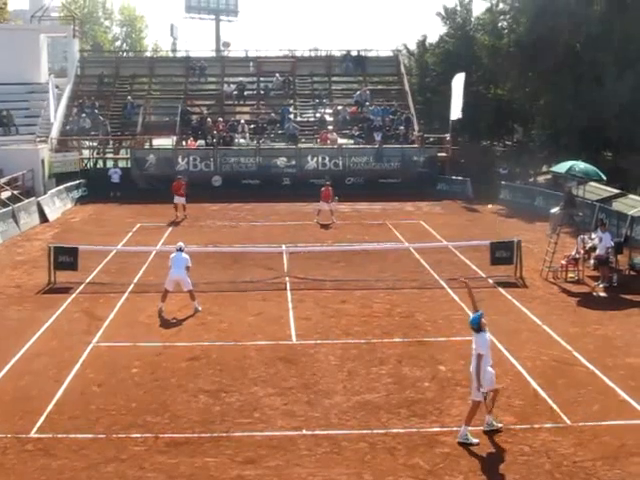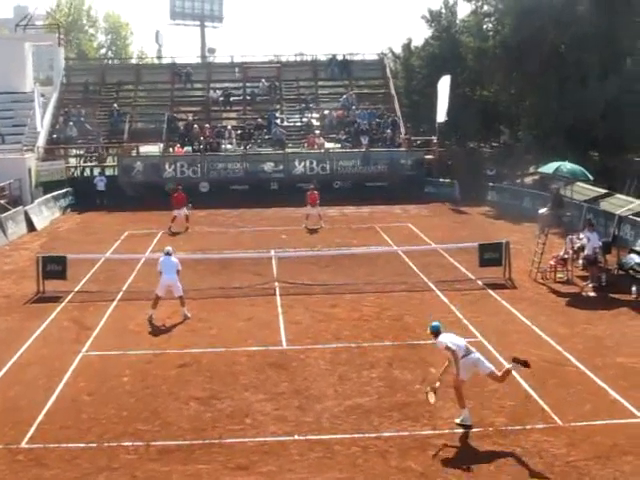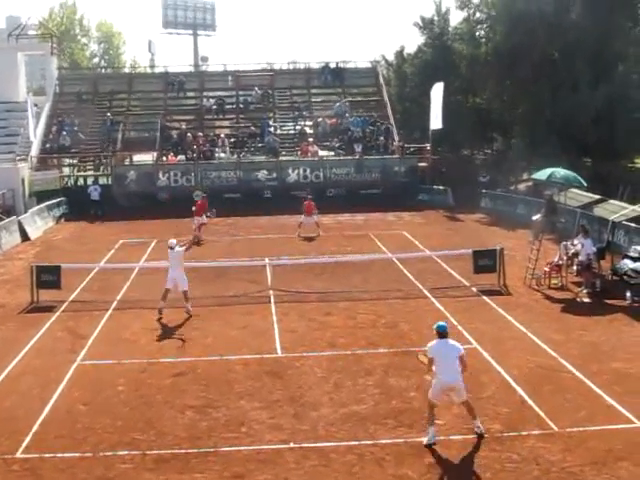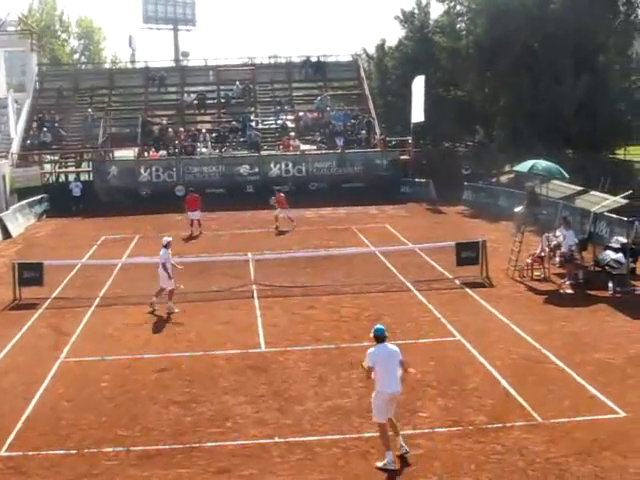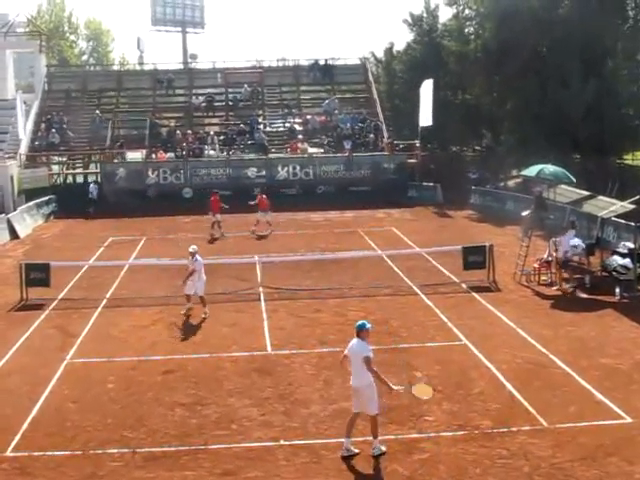
dt=1s
person 1, frame 1
left shoulder: (480, 330)
right shoulder: (482, 340)
left elbow: (474, 307)
right elbow: (478, 362)
left wrist: (469, 288)
right wrist: (478, 382)
left hip: (486, 369)
right hip: (481, 372)
left knee: (495, 391)
right knee: (477, 403)
left ankle: (489, 422)
right ankle: (463, 435)
person 1, frame 2
left shoulder: (440, 341)
right shoulder: (448, 336)
left elbow: (453, 352)
right elbow: (450, 360)
left wrist: (457, 371)
right wrist: (441, 374)
left hip: (466, 361)
right hip: (475, 356)
left knee: (456, 387)
right knee: (500, 378)
left ankle: (465, 418)
right ankle: (513, 365)
person 1, frame 3
left shoulder: (431, 346)
right shoulder: (456, 345)
left elbow: (429, 367)
right elbow: (464, 366)
left hip: (440, 382)
right hip: (456, 381)
left knee: (431, 406)
right knee: (465, 402)
left ankle: (431, 436)
right ankle: (478, 427)
person 1, frame 4
left shoulder: (372, 352)
right shoulder: (395, 349)
left elbow: (368, 376)
right elbow: (405, 369)
left hip: (382, 392)
right hip: (396, 390)
left knee: (381, 426)
right knee: (389, 417)
left ankle: (390, 461)
right ankle: (402, 446)
person 1, frame 5
left shoulder: (352, 344)
right shoulder: (364, 347)
left elbow: (342, 361)
right elbow: (370, 368)
right wrist: (388, 384)
left hip: (355, 384)
right hip: (365, 384)
left knee: (355, 413)
right knee: (373, 416)
left ankle: (346, 447)
right ankle: (376, 447)
